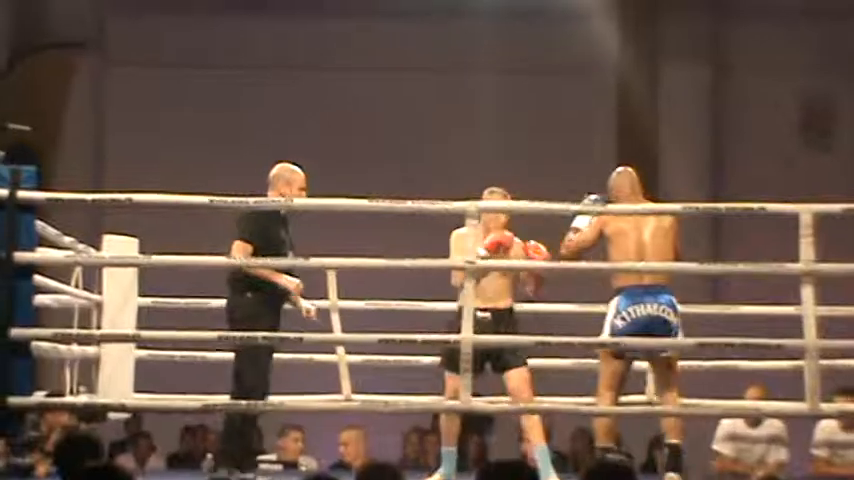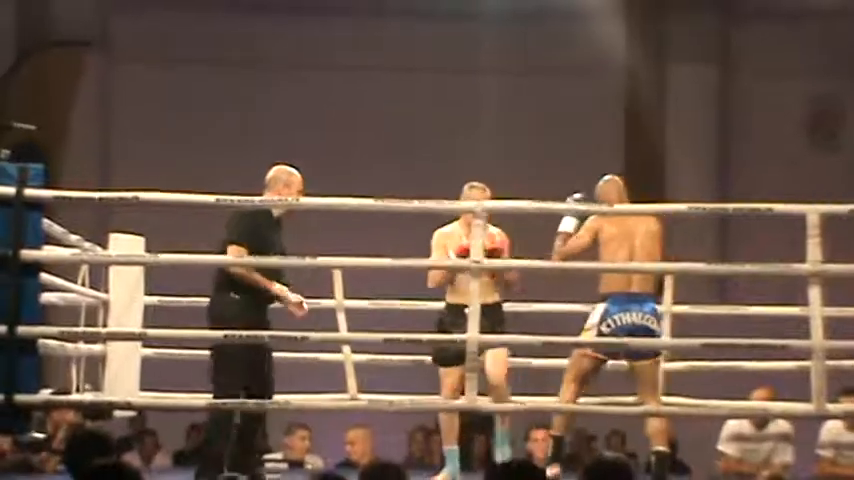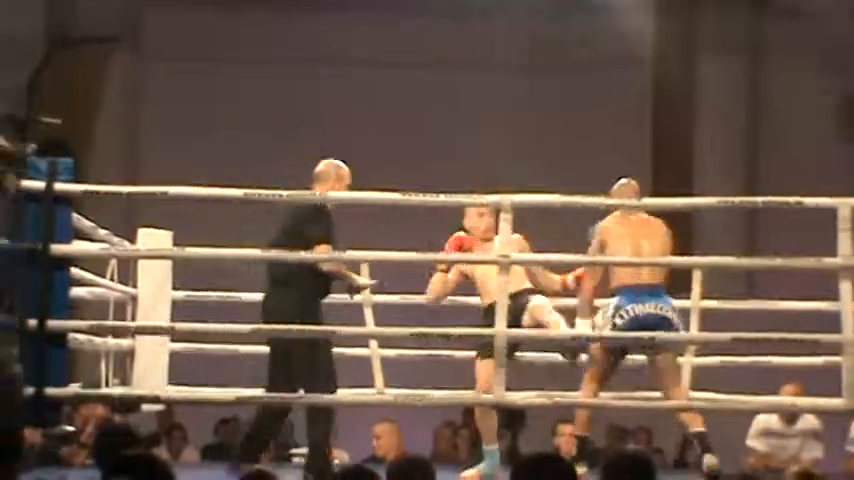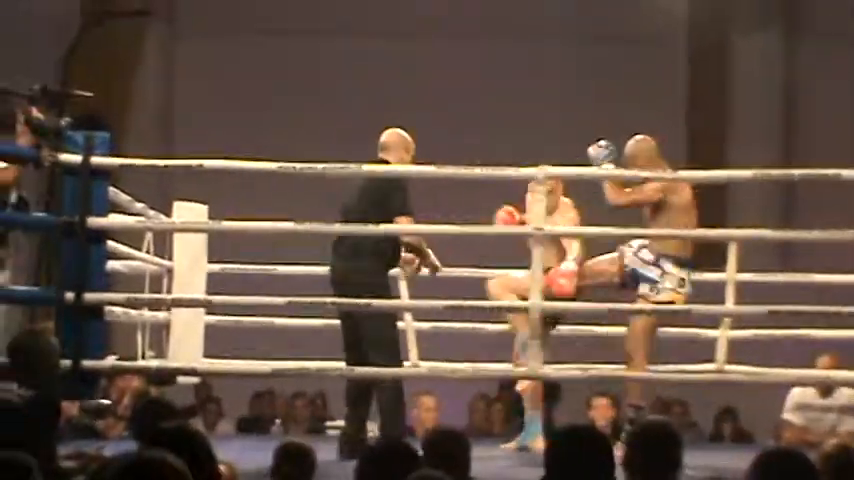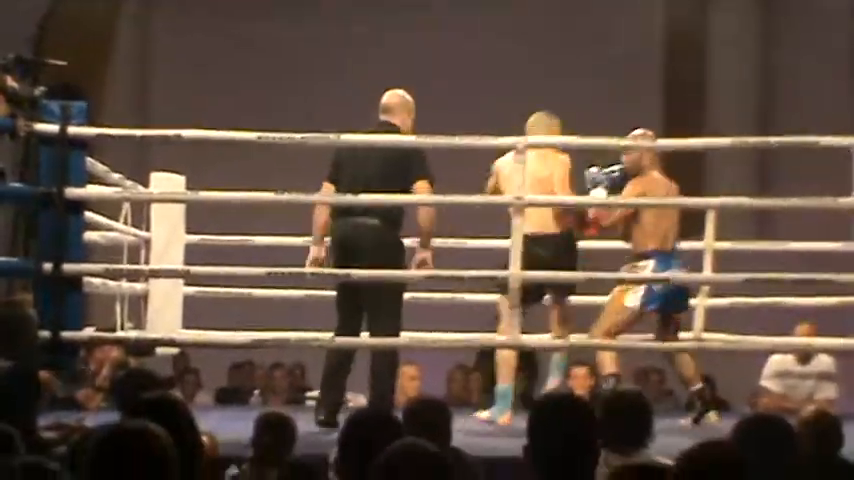
dt=0.4s
person 1, frame 1
left shoulder: (280, 221)
right shoulder: (257, 215)
right elbow: (239, 257)
left wrist: (299, 299)
right wrist: (281, 278)
left hip: (264, 310)
right hip: (249, 308)
left knee: (246, 390)
right knee: (254, 389)
left ankle: (232, 462)
right ankle: (232, 462)
person 1, frame 2
left shoulder: (273, 223)
right shoulder: (249, 216)
right elbow: (235, 263)
left wrist: (286, 296)
right wrist: (273, 286)
left hip: (254, 313)
right hip: (232, 310)
left knee: (260, 392)
right knee: (227, 392)
person 1, frame 3
left shoulder: (309, 211)
right shoulder: (314, 211)
right elbow: (326, 262)
left wrist: (347, 277)
right wrist: (353, 279)
left hip: (300, 306)
right hip: (290, 306)
left knee: (318, 387)
right knee: (287, 389)
person 1, frame 4
left shoulder: (368, 182)
right shoulder: (392, 181)
right elbow: (406, 233)
left wrist: (399, 256)
right wrist: (427, 256)
left hip: (348, 270)
right hip: (365, 273)
left knee: (359, 359)
right knee: (386, 359)
left ankle: (353, 440)
right ankle: (393, 440)
person 1, frame 5
left shoulder: (349, 146)
right shoulder: (408, 149)
left elbow: (325, 198)
right elbow: (424, 200)
left wrist: (318, 244)
right wrist: (425, 247)
left hip: (345, 234)
right hip: (380, 237)
left knee: (346, 325)
right knee: (384, 329)
left ankle: (327, 408)
right ankle: (380, 413)
person 2, frame 1
left shoulder: (607, 217)
right shoulder: (667, 218)
left elbow: (567, 250)
left wrist: (583, 216)
left hip: (626, 306)
right hip: (662, 304)
left knee: (607, 393)
right knee: (668, 390)
person 2, frame 2
left shoulder: (598, 221)
right shoulder: (653, 224)
left elbow: (560, 255)
left wrist: (569, 220)
left hip: (611, 311)
right hip: (646, 311)
left knee: (572, 384)
right knee: (650, 399)
person 2, frame 3
left shoulder: (607, 226)
right shoulder: (662, 228)
left elbow: (590, 278)
left wrist: (583, 325)
left hip: (625, 305)
right hip: (660, 305)
left knee: (591, 382)
right knee: (674, 388)
left ankle: (578, 457)
right ankle: (705, 450)
person 2, frame 4
left shoulder: (665, 185)
right shoulder: (669, 183)
left elbow: (617, 199)
left wrist: (605, 163)
left hip: (666, 272)
right hip: (648, 258)
left knee: (635, 351)
right knee: (583, 272)
left ankle: (630, 425)
person 2, frame 5
left shoulder: (639, 185)
right shoulder: (670, 187)
left elbow: (605, 221)
left wrist: (598, 188)
right wrist: (617, 186)
left hip: (649, 270)
right hip: (671, 267)
left knee: (599, 335)
right knee: (669, 343)
right ankle: (706, 407)
person 3, frame 1
left shoulder: (516, 245)
right shoulder: (461, 236)
left elbow: (532, 290)
right elbow: (458, 281)
left wrist: (536, 268)
right wrist: (485, 250)
left hip: (503, 322)
right hip: (469, 321)
left knee: (524, 396)
right knee: (452, 396)
person 3, frame 2
left shoulder: (496, 236)
right shoulder: (443, 235)
left elbow: (511, 282)
right elbow: (433, 282)
left wrist: (500, 259)
right wrist: (457, 257)
left hip: (490, 314)
right hip: (455, 316)
left knee: (496, 379)
right knee: (450, 393)
left ankle: (502, 443)
person 3, frame 3
left shoulder: (515, 242)
right shoulder: (463, 261)
left elbow: (545, 280)
right elbow: (432, 296)
left wrist: (569, 282)
left hip: (525, 304)
right hip: (495, 318)
left knee: (541, 307)
right knee: (483, 393)
person 3, frame 4
left shoulder: (565, 209)
right shoulder: (535, 205)
left elbow: (574, 245)
left wrist: (569, 267)
right wrist: (517, 220)
left hip: (556, 283)
left knee: (497, 285)
right knee: (525, 357)
right ankle: (533, 431)
person 3, frame 5
left shoulder: (503, 163)
right shoulder: (559, 161)
left elbow: (490, 192)
right elbow: (563, 205)
right wrist: (575, 218)
left hip: (525, 248)
right hip: (560, 247)
left knee: (509, 327)
right knee: (560, 313)
left ankle: (502, 408)
right ankle: (555, 378)
